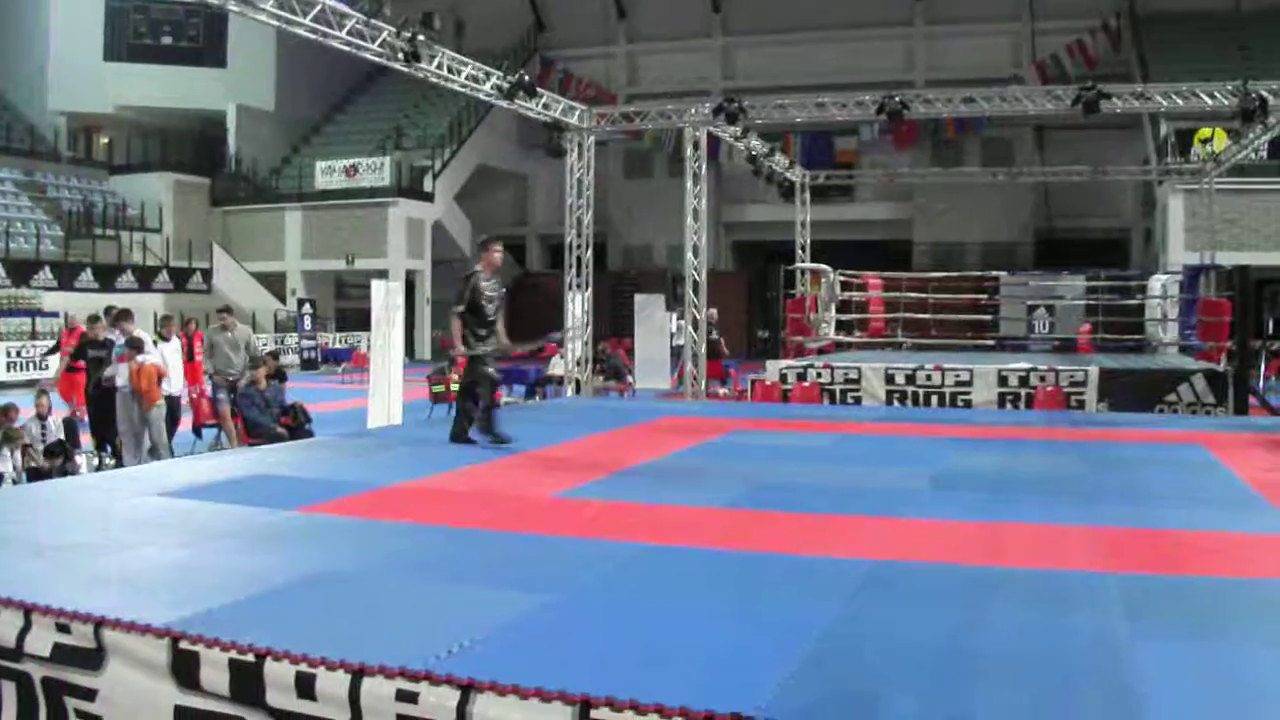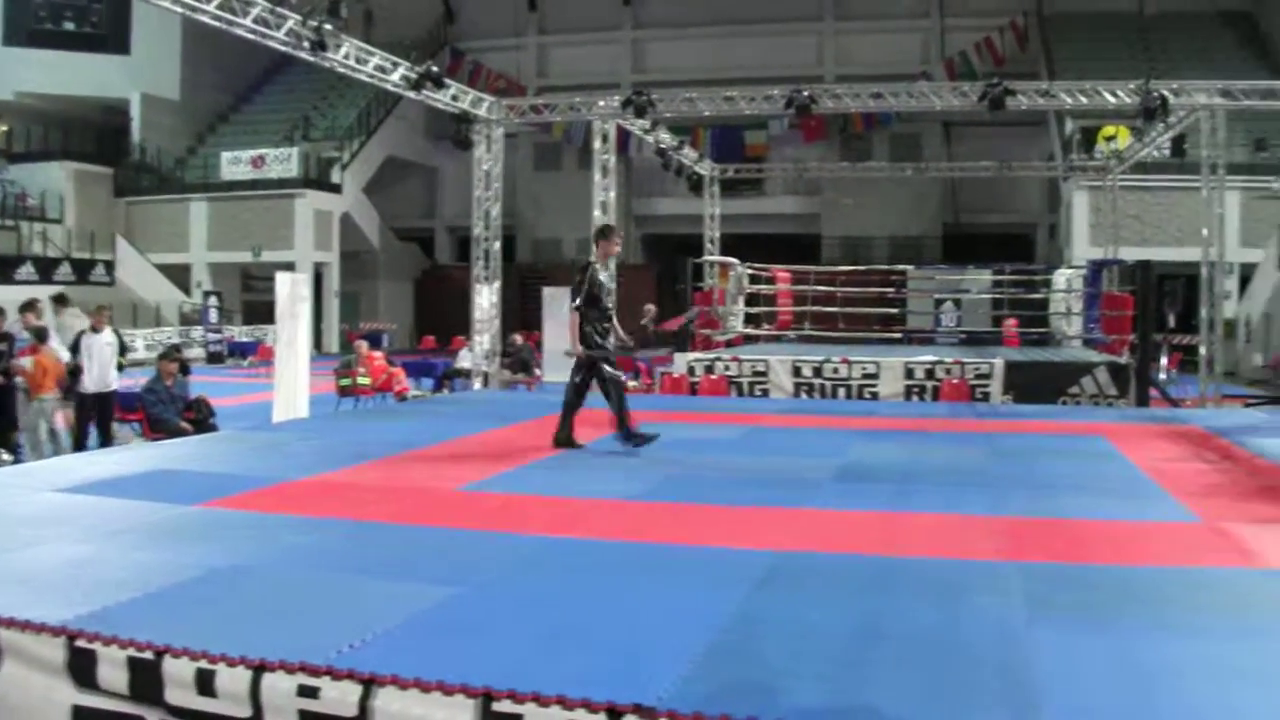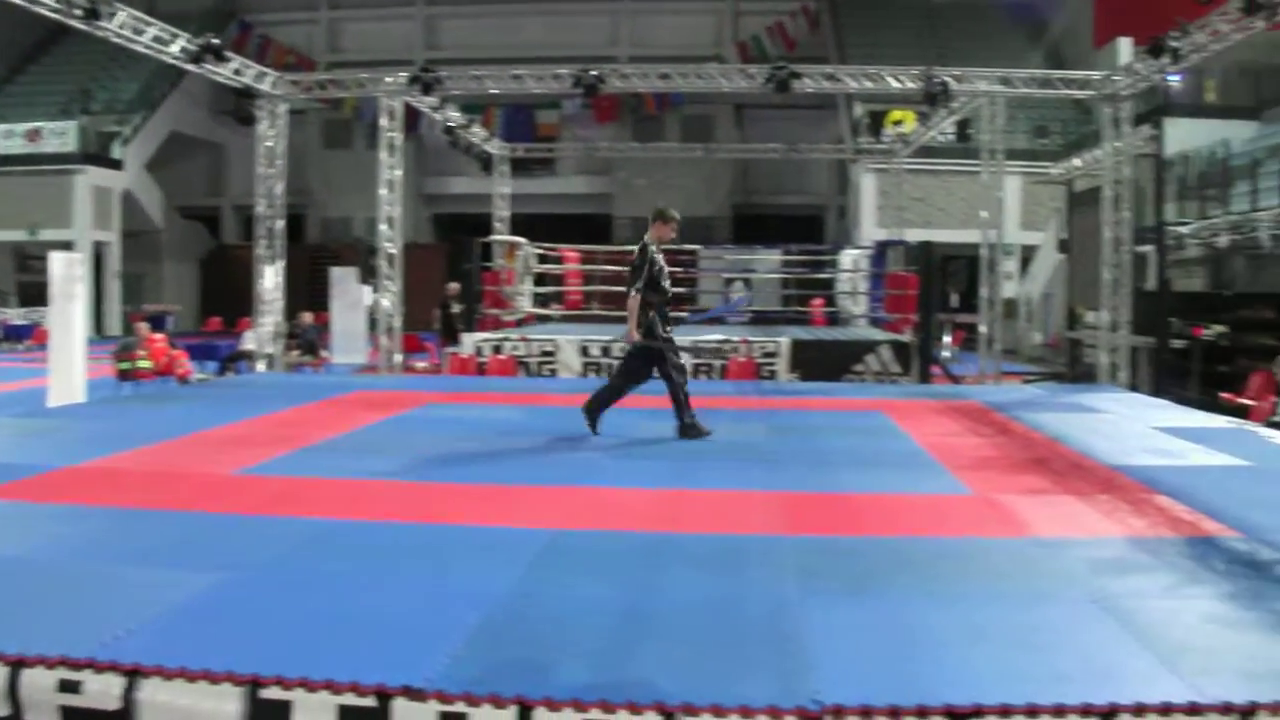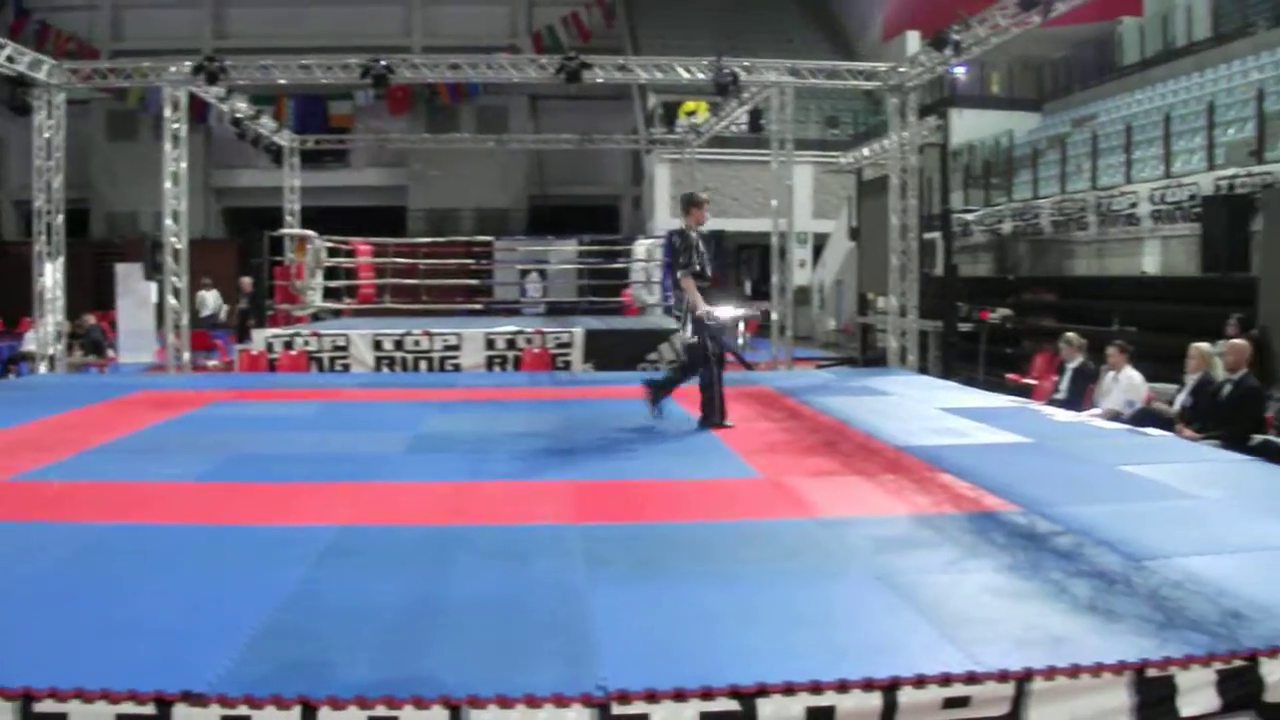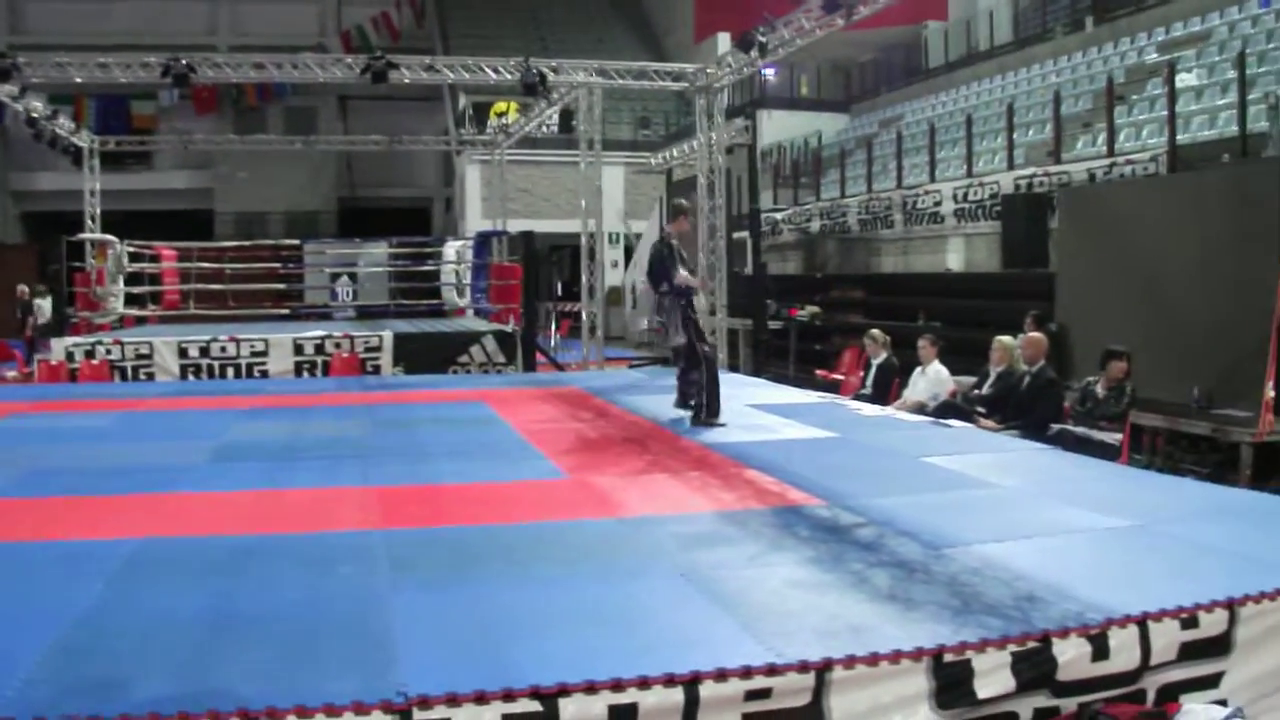
dt=1s
person 1, frame 1
left shoulder: (496, 280)
right shoulder: (472, 279)
right elbow: (457, 314)
left wrist: (502, 337)
right wrist: (458, 344)
left hip: (488, 340)
right hip: (473, 340)
left knee: (470, 387)
right knee: (489, 381)
left ankle: (458, 432)
right ankle: (488, 429)
person 1, frame 2
left shoulder: (601, 270)
right shoulder: (588, 271)
right elbow: (575, 308)
left wrist: (620, 334)
right wrist: (575, 341)
left hip: (600, 337)
right hip: (591, 339)
left knee: (579, 386)
right knee: (615, 383)
left ankle: (563, 435)
right ankle: (627, 434)
person 1, frame 3
left shoulder: (653, 252)
right shoulder: (647, 254)
right elbow: (635, 294)
right wrist: (632, 328)
left hip: (653, 322)
right hip: (651, 325)
left knee: (631, 374)
right knee: (675, 373)
left ankle: (594, 408)
right ankle: (687, 425)
person 1, frame 4
left shoulder: (689, 237)
right shoulder: (687, 238)
right elbow: (685, 276)
right wrist: (699, 304)
left hip: (694, 308)
right hip: (694, 309)
left knee: (696, 360)
right knee: (711, 359)
left ankle: (658, 390)
right ankle: (712, 415)
person 1, frame 5
left shoulder: (664, 243)
right shoulder: (668, 245)
left elbow: (658, 275)
right elbow: (676, 276)
right wrist: (694, 282)
left hip: (673, 306)
right hip: (678, 307)
left knee: (688, 355)
right knee: (703, 358)
left ankle: (684, 397)
right ankle: (704, 414)
